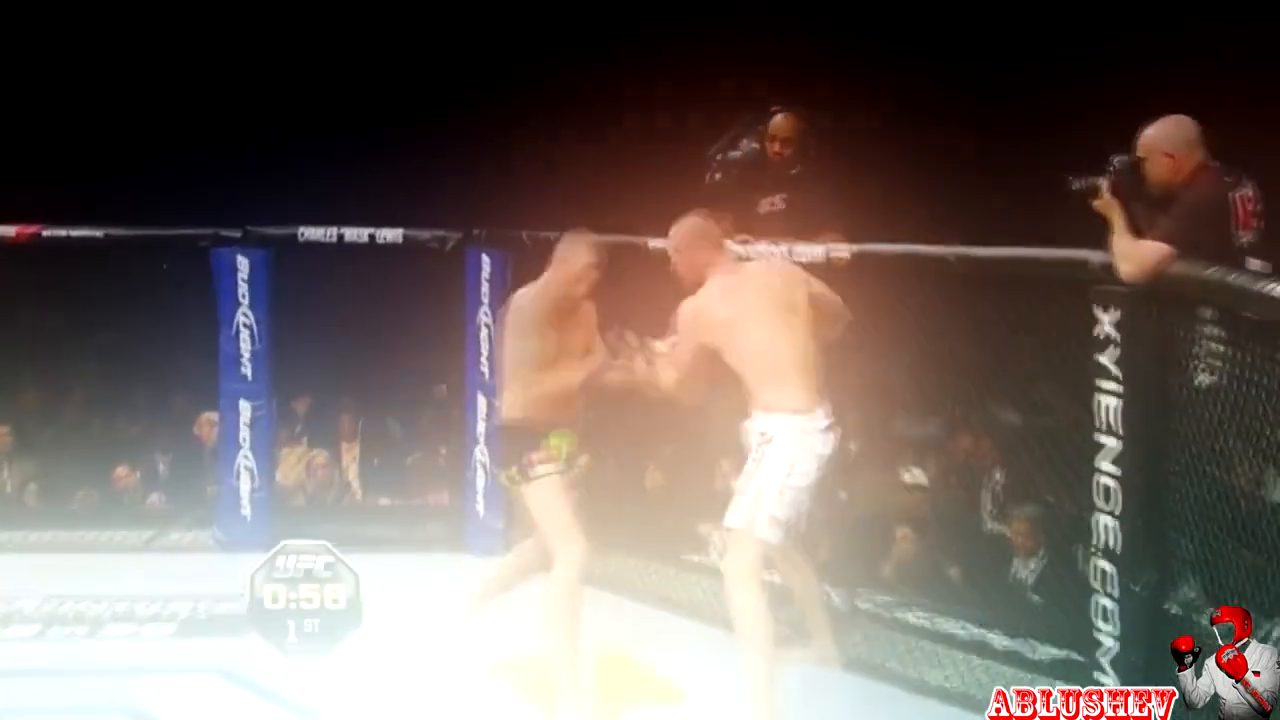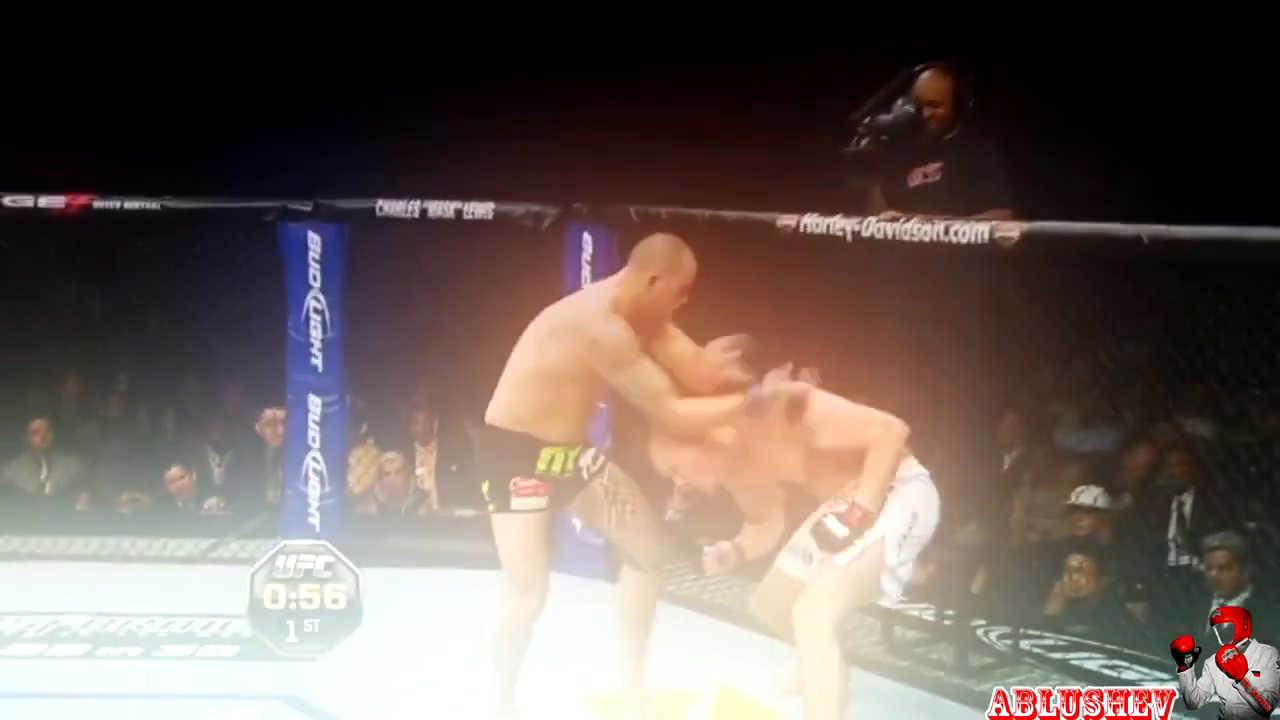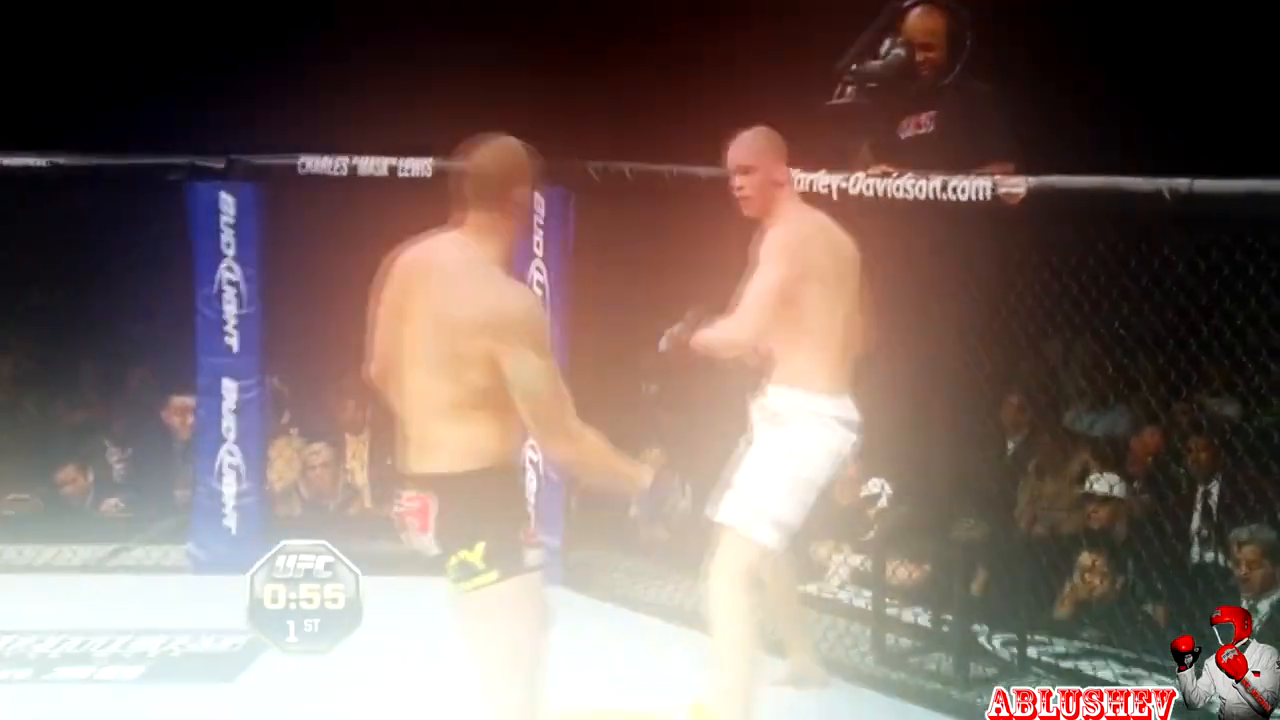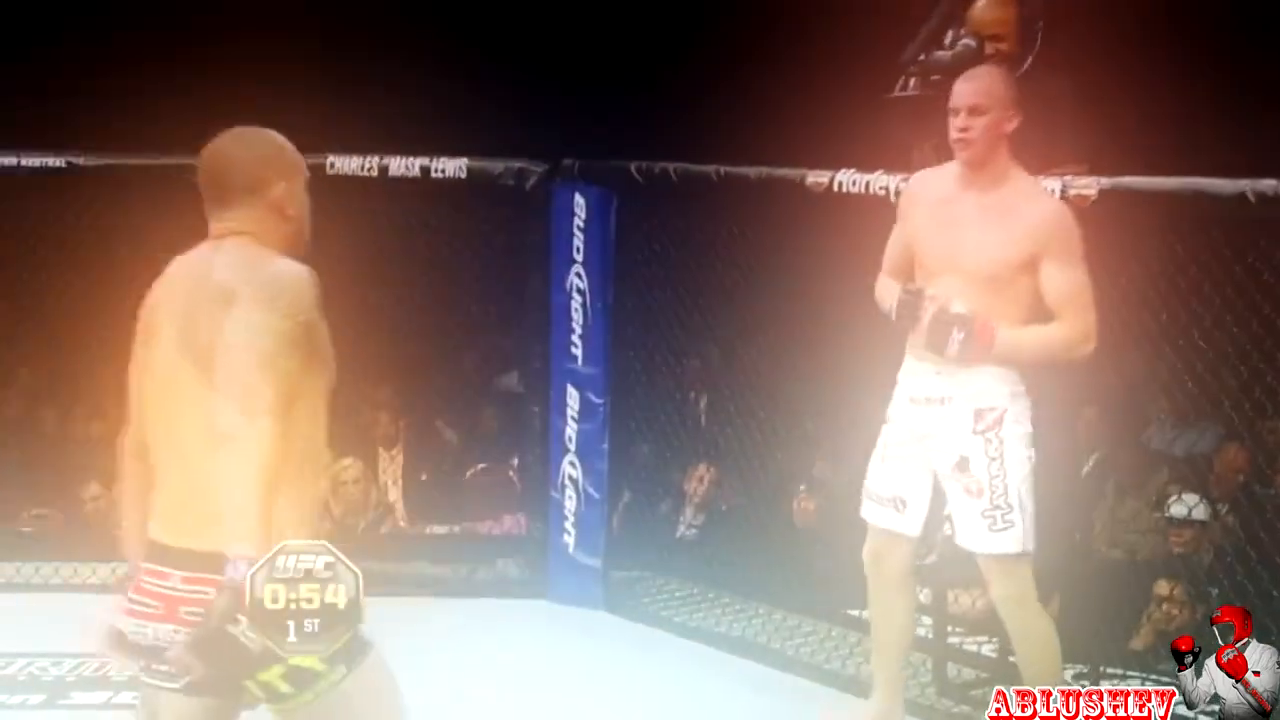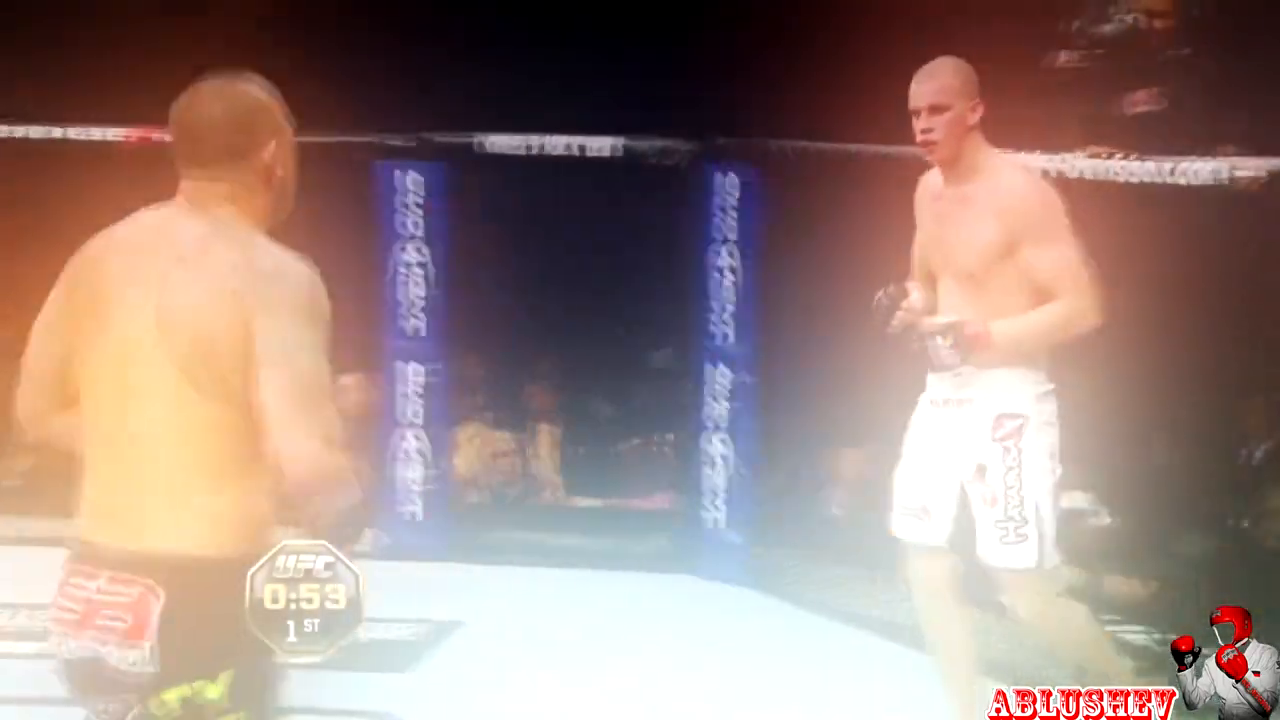
dt=0.7s
person 1, frame 1
left shoulder: (583, 309)
right shoulder: (532, 305)
left elbow: (592, 365)
right elbow: (530, 385)
right wrist: (590, 371)
left hip: (552, 438)
right hip: (530, 439)
left knee: (546, 546)
right knee: (572, 553)
left ankle: (478, 597)
person 1, frame 2
left shoulder: (638, 316)
right shoulder: (599, 328)
left elbow: (696, 371)
right elbow: (669, 415)
left wrist: (729, 363)
right wrist: (752, 401)
left hip: (569, 448)
right hip: (514, 449)
left knee: (647, 549)
right knee: (528, 598)
person 1, frame 3
left shoulder: (406, 260)
right shoulder: (507, 304)
left elbow: (384, 372)
right elbow: (562, 439)
right wrist: (647, 482)
left hip: (424, 488)
right hip: (477, 495)
person 1, frame 4
left shoulder: (170, 292)
right shoulder: (278, 284)
left elbow: (136, 448)
right elbow: (240, 422)
left wrist: (139, 568)
right wrist: (245, 572)
left hip: (168, 582)
right hip: (246, 584)
person 1, frame 5
left shoulder: (99, 256)
right shoulder: (272, 276)
left elbow: (39, 410)
right elbow: (308, 463)
right wrist: (339, 497)
left hip: (95, 589)
right hip: (202, 598)
person 2, frame 1
left shoulder: (697, 310)
right shoulder: (777, 270)
left elbow: (680, 387)
right elbow: (837, 316)
left wrist: (648, 362)
left hip: (782, 435)
right hip: (808, 428)
left knee: (739, 569)
right knee: (782, 543)
right ankle: (824, 643)
person 2, frame 2
left shoulder: (780, 419)
left elbow: (893, 429)
right elbow: (766, 528)
left wrist: (858, 512)
right wrist: (734, 551)
left hip: (900, 495)
right hip: (840, 508)
left knee: (812, 617)
right knee: (770, 606)
right ankle: (822, 688)
person 2, frame 3
left shoulder: (787, 238)
right shoulder: (833, 236)
left elbow: (741, 335)
right elbow: (849, 339)
left wrist: (695, 337)
left hip: (797, 415)
right hip: (818, 416)
left knee: (729, 579)
right knee: (750, 534)
right ankle: (802, 655)
person 2, frame 4
left shoulder: (1045, 216)
right shoulder: (921, 189)
left elbow: (1080, 333)
right elbow: (888, 275)
left wrist: (989, 335)
right wrist: (898, 301)
left hip: (988, 403)
right hip: (913, 390)
left knee: (1008, 588)
right knee: (883, 558)
person 2, frame 5
left shoulder: (1021, 193)
right shoulder: (928, 188)
left elbow: (1082, 310)
left wrist: (982, 336)
right wrist: (909, 306)
left hip: (1010, 405)
right hip: (942, 396)
left knee: (1029, 601)
right knee: (928, 575)
